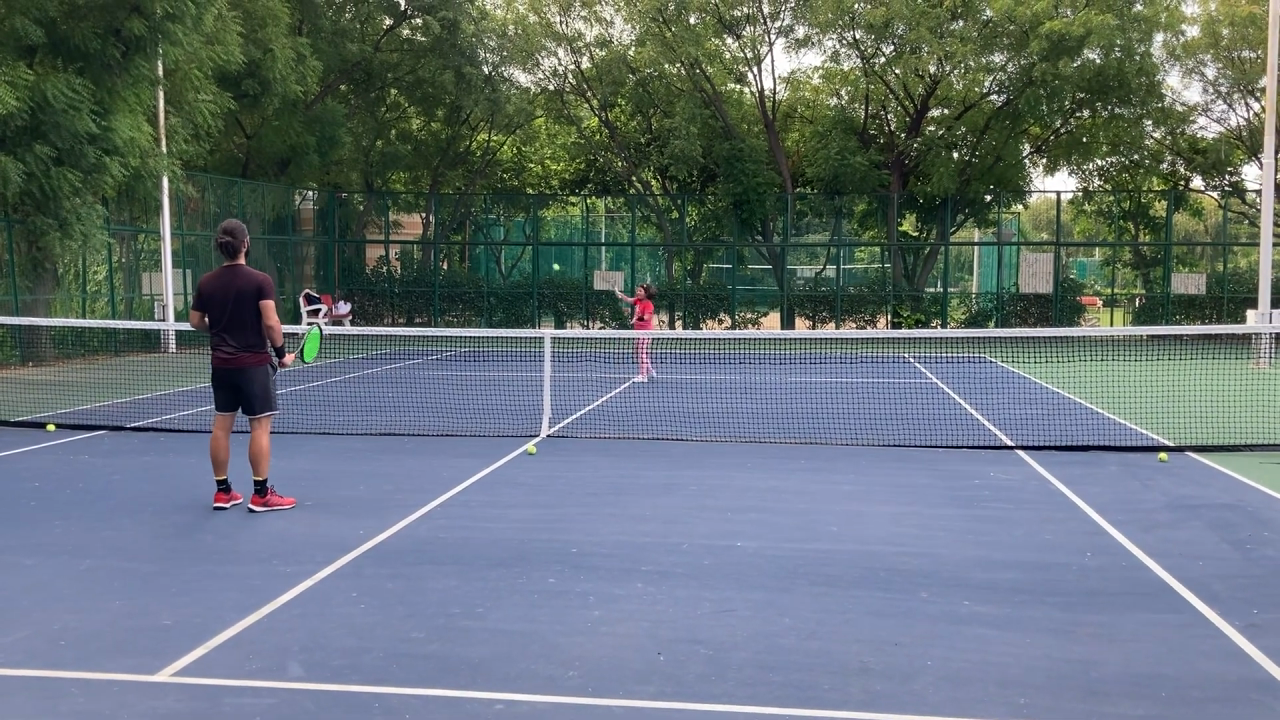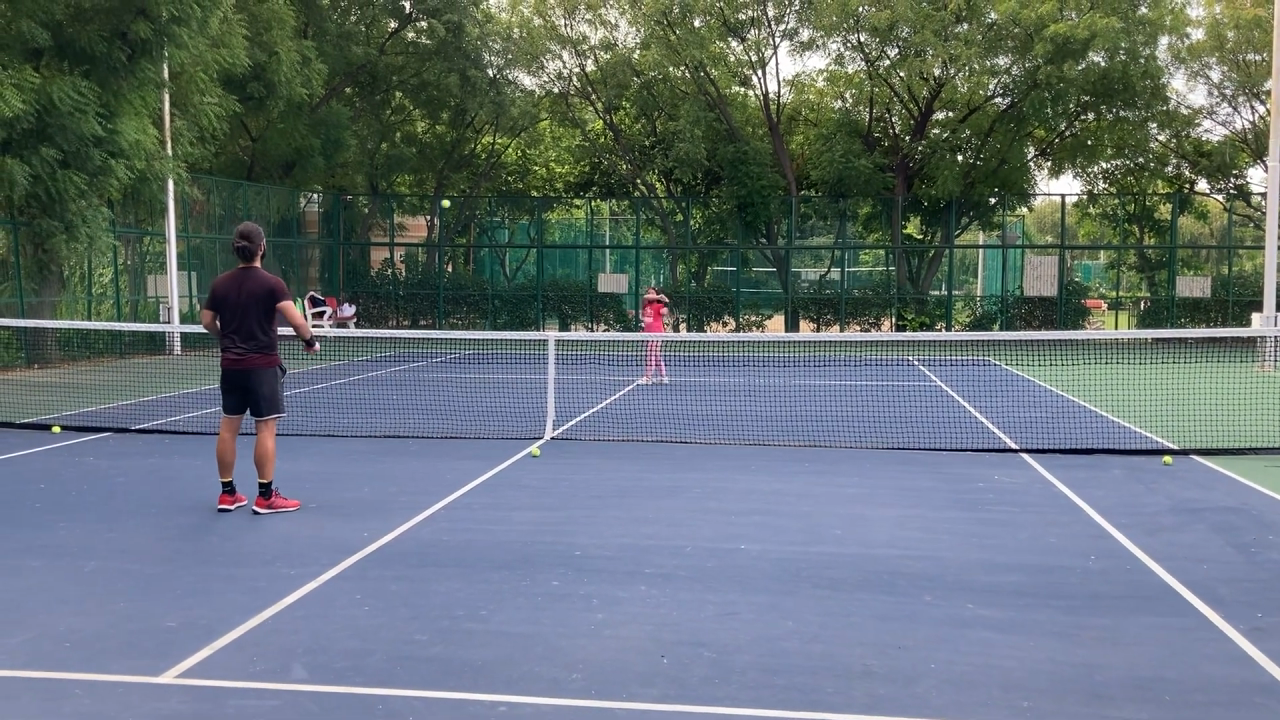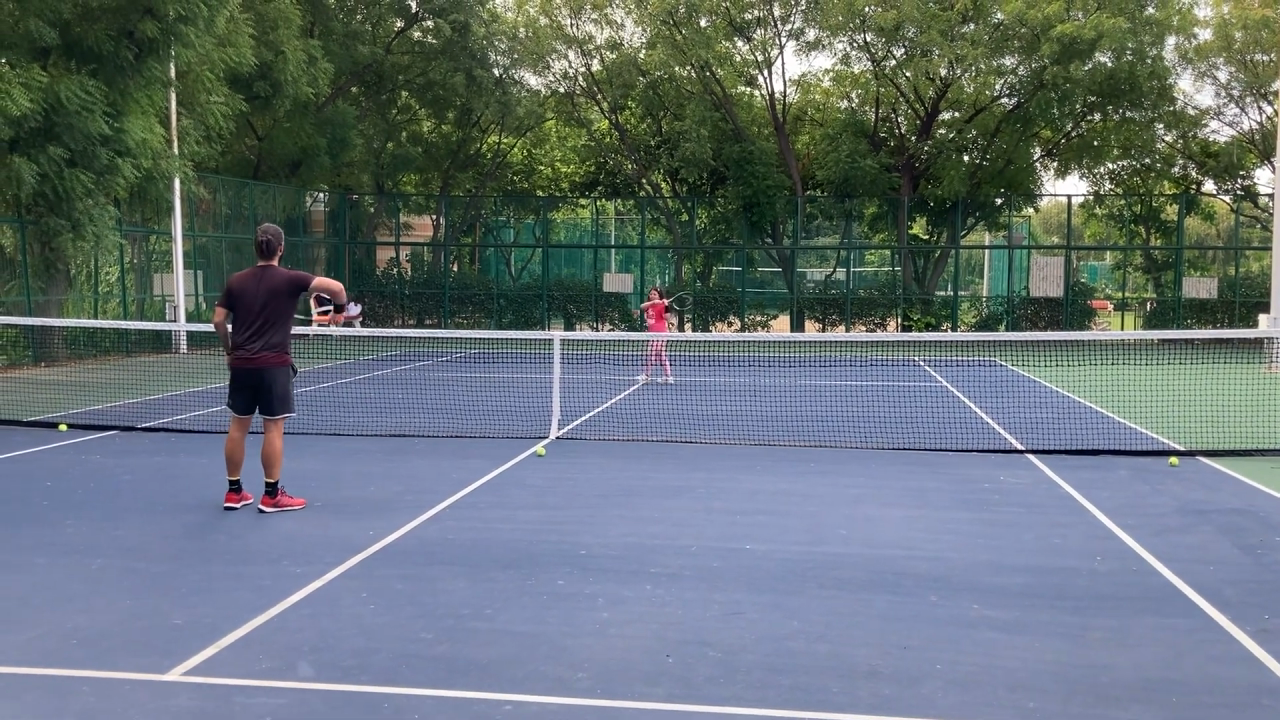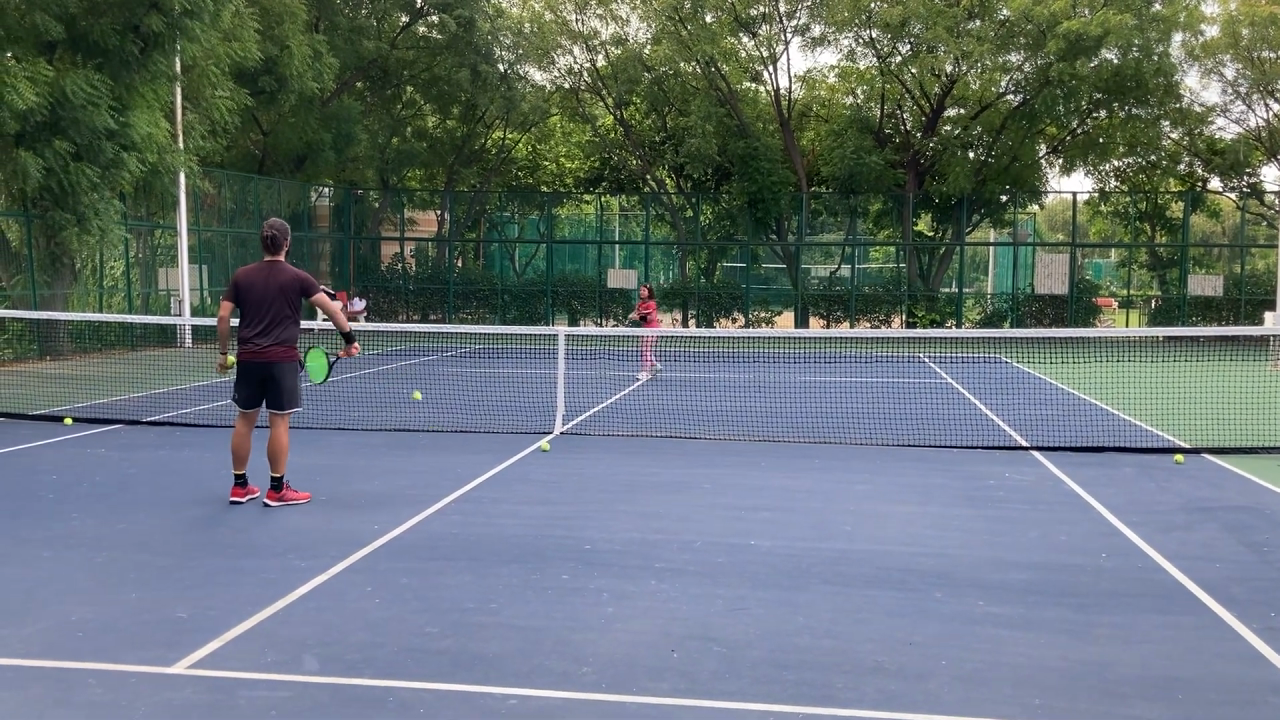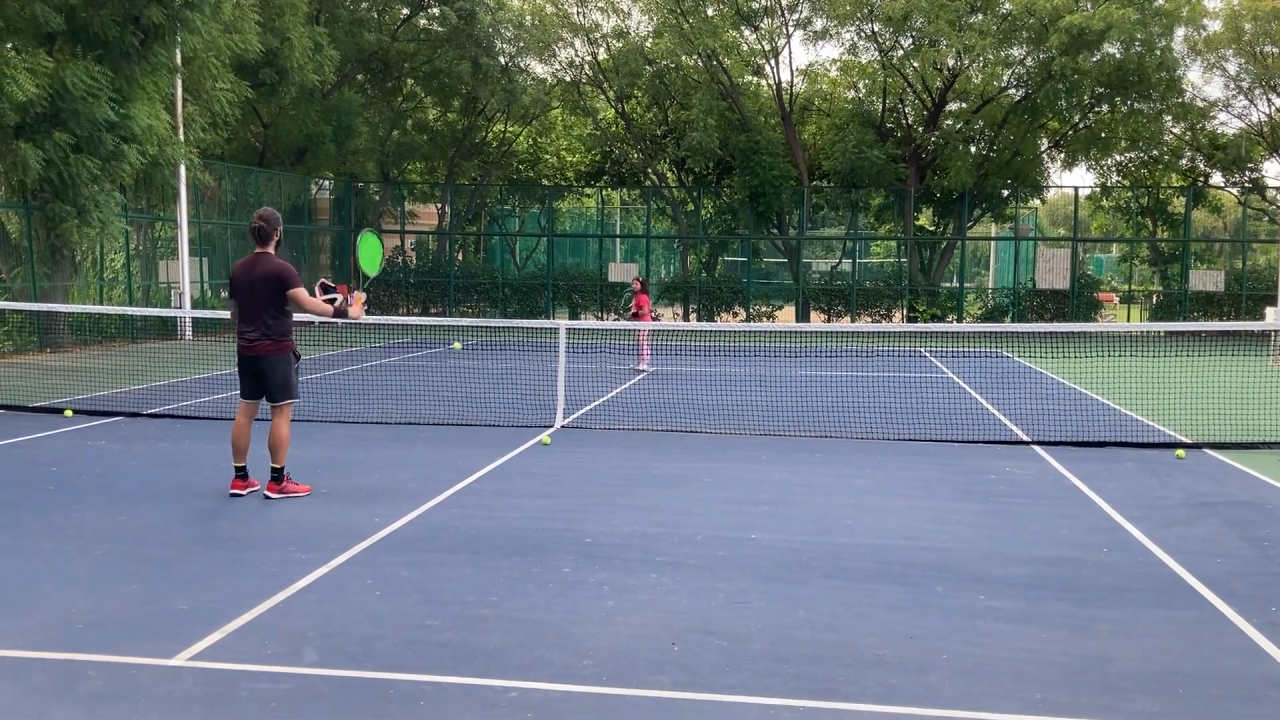
dt=0.4s
person 1, frame 1
left shoulder: (206, 282)
right shoulder: (260, 280)
left elbow: (196, 321)
right elbow: (271, 323)
right wrist: (281, 353)
left hip: (221, 364)
right hip: (253, 363)
left knee: (221, 426)
right knee: (260, 427)
left ankle: (223, 491)
right ankle: (261, 494)
person 1, frame 2
left shoulder: (220, 283)
right shoulder: (270, 283)
left elbow: (207, 322)
right elbow: (295, 319)
right wrist: (310, 341)
left hip: (231, 365)
right hip: (262, 365)
left knee: (228, 427)
right knee: (266, 429)
left ankle: (227, 493)
right ankle: (266, 496)
person 1, frame 3
left shoulder: (236, 281)
right shoulder: (290, 279)
left elbow: (218, 321)
right elbow: (336, 287)
left wrist: (230, 351)
right wrist: (338, 311)
left hip: (241, 364)
right hip: (273, 364)
left knee: (237, 427)
right knee: (273, 428)
left ankle: (234, 491)
right ankle: (272, 495)
person 1, frame 4
left shoulder: (241, 275)
right shoulder: (298, 278)
left elbow: (223, 317)
right elbow: (332, 309)
left wrist: (223, 353)
right wrist: (350, 339)
left hip: (249, 359)
right hip: (281, 359)
left knee: (244, 421)
right knee: (279, 423)
left ankle: (239, 486)
right ankle: (277, 489)
person 1, frame 5
left shoulder: (238, 269)
right shoulder: (281, 269)
left elbow: (234, 310)
right elbow: (309, 305)
right wrist: (345, 312)
left hip: (247, 350)
right hip: (276, 350)
left knee: (245, 411)
right knee: (281, 413)
left ankle: (240, 478)
right ankle: (277, 481)
